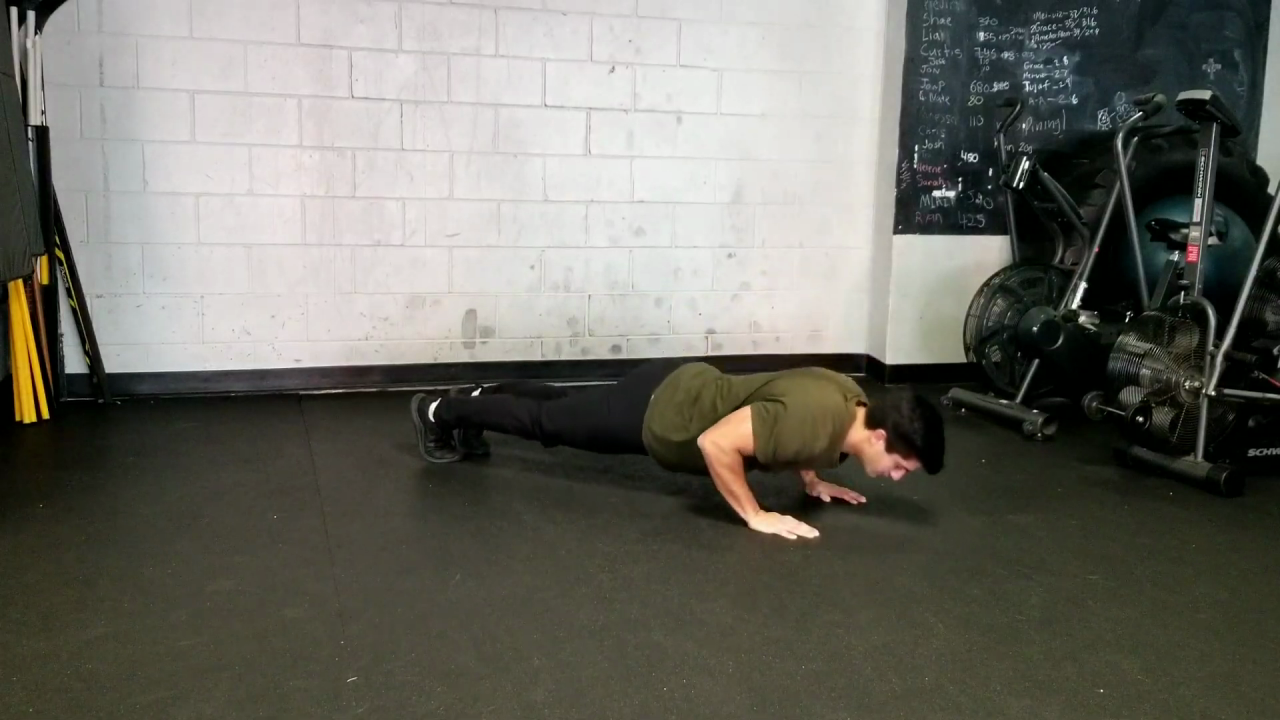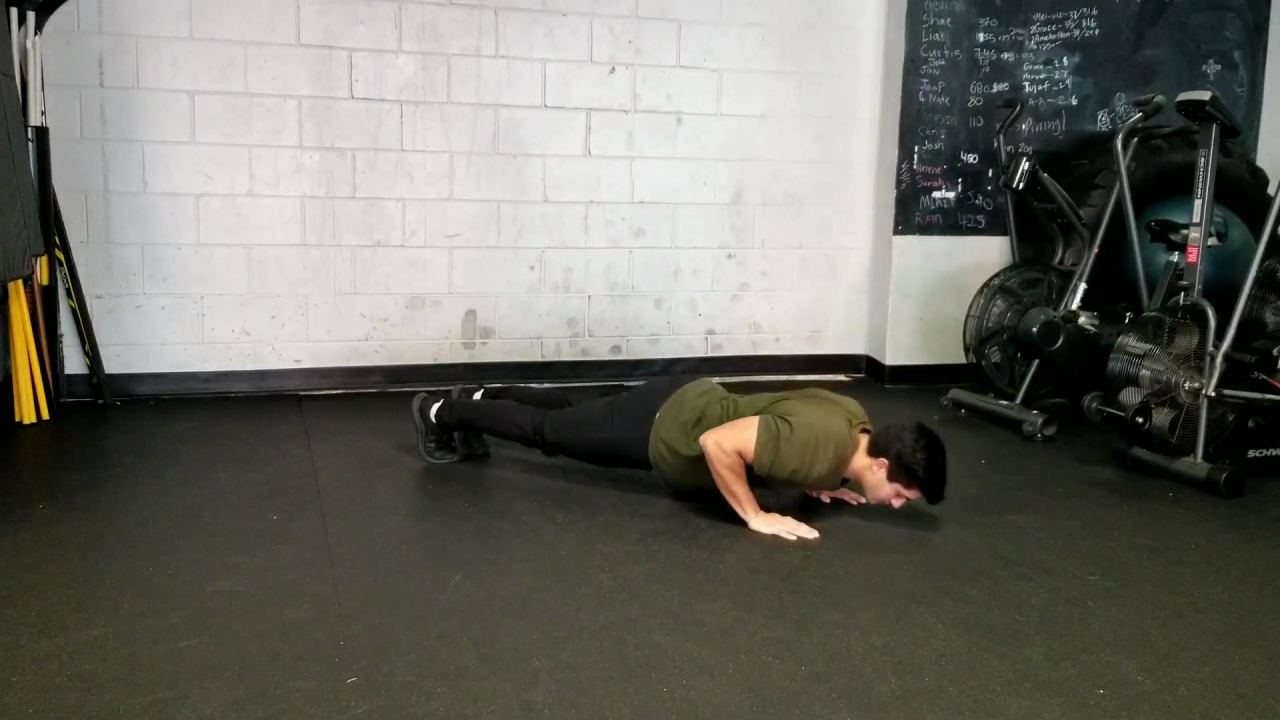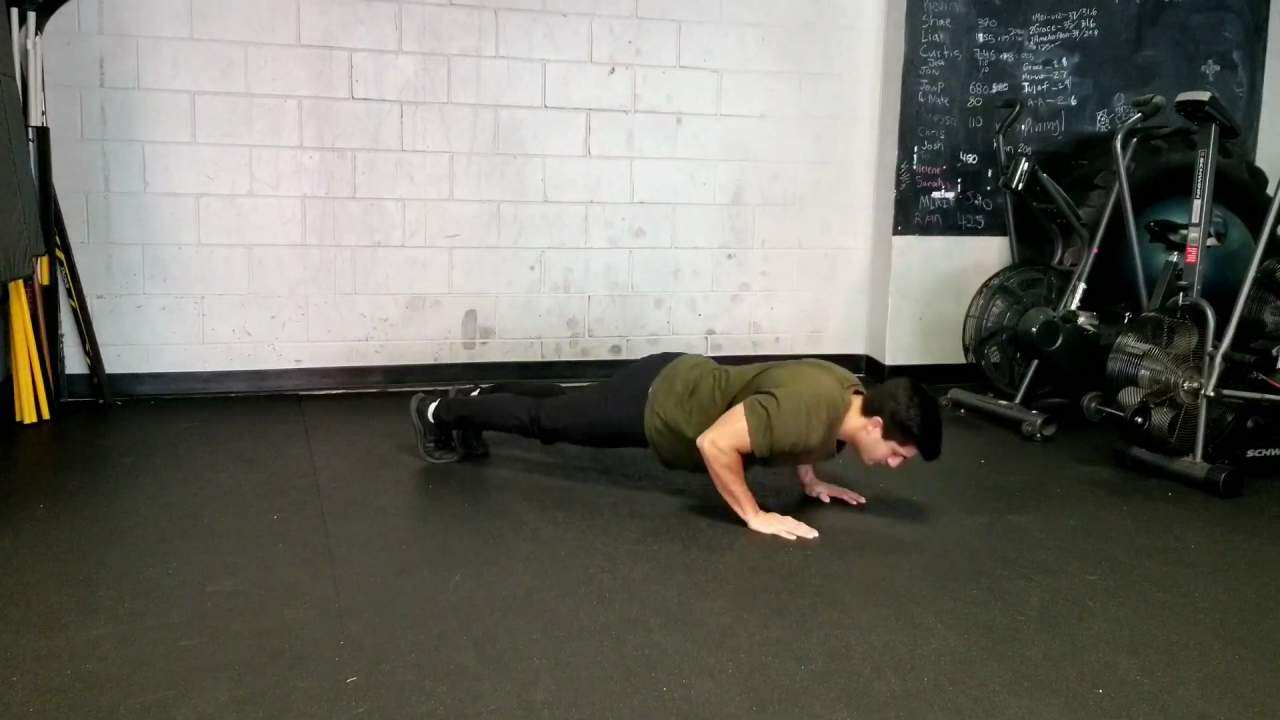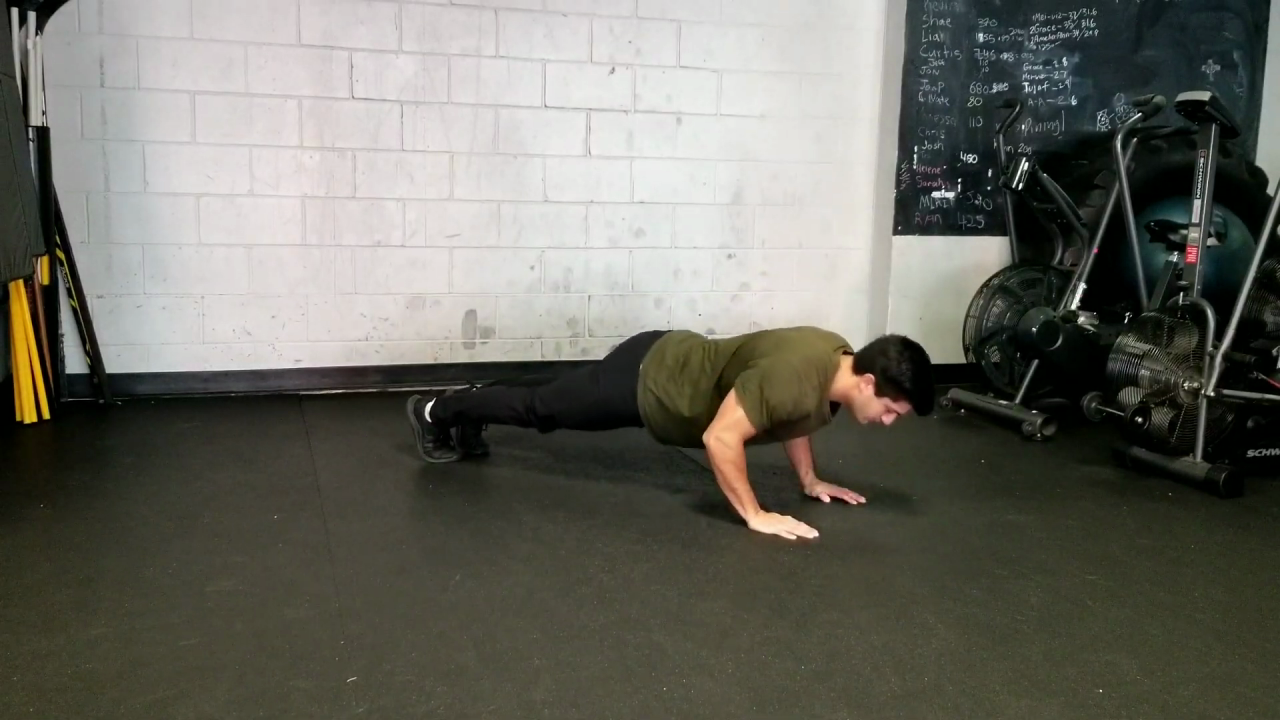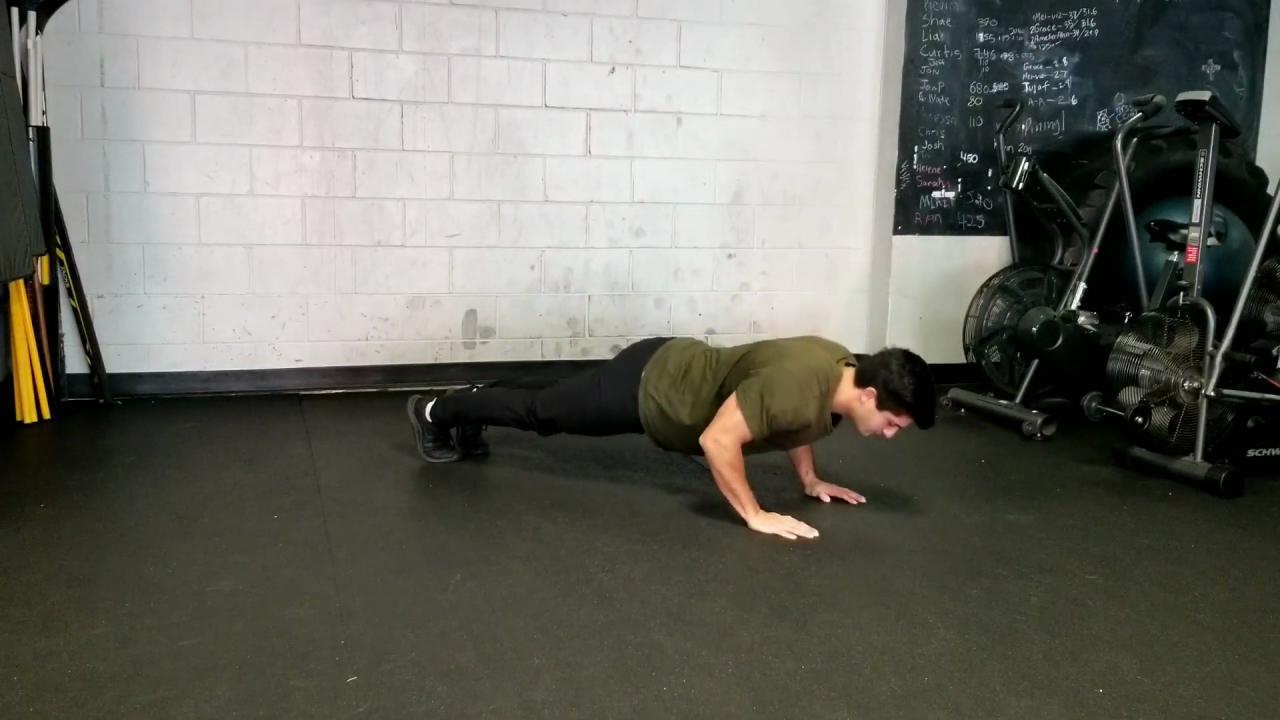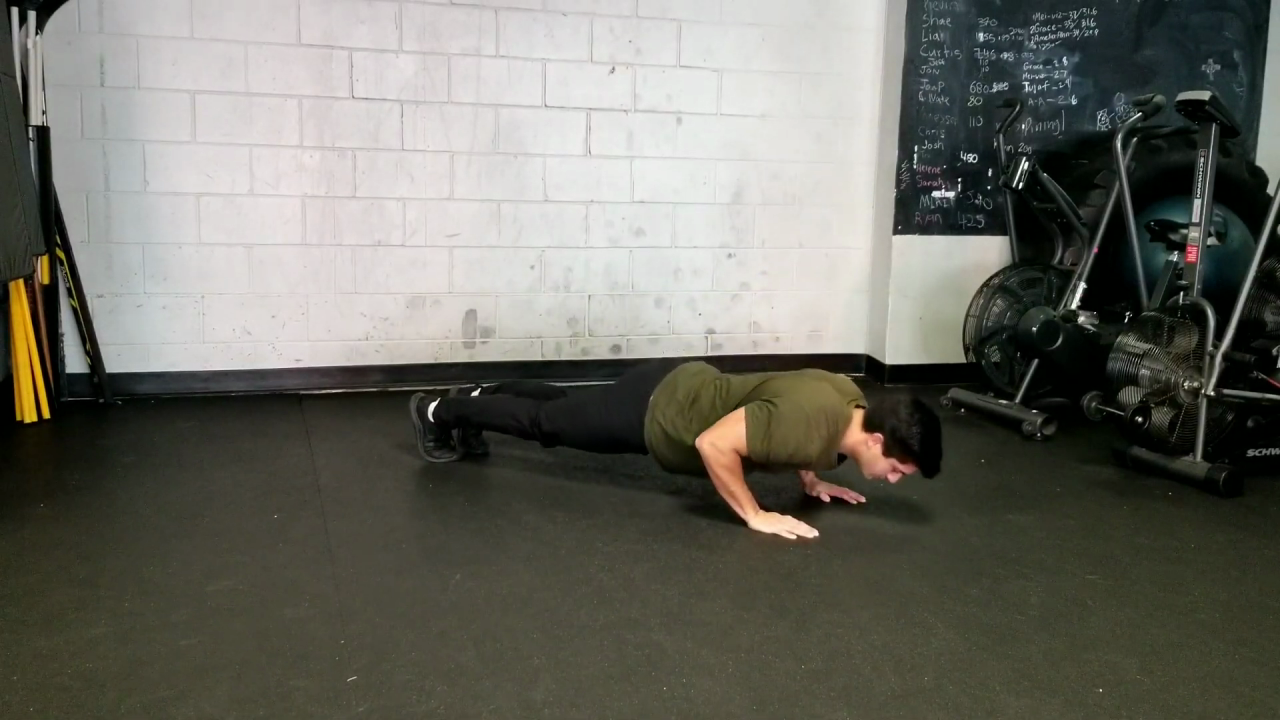
dt=0.5s
person 1, frame 1
left shoulder: (851, 399)
right shoulder: (816, 422)
right elbow: (715, 443)
left wrist: (810, 477)
right wrist: (754, 516)
left hip: (687, 387)
right hip: (659, 415)
left knee: (566, 407)
right knee: (546, 423)
left ankle: (478, 397)
right ankle: (439, 412)
person 1, frame 2
left shoulder: (854, 419)
right shoulder: (822, 447)
right elbow: (717, 443)
left wrist: (818, 484)
right wrist: (755, 516)
left hip: (690, 400)
right hip: (663, 431)
left knee: (570, 417)
right knee: (549, 432)
left ankle: (480, 398)
right ankle: (443, 413)
person 1, frame 3
left shoulder: (846, 391)
right shoulder: (808, 411)
right elbow: (713, 443)
left wrist: (810, 480)
right wrist: (754, 516)
left hip: (682, 383)
right hip: (655, 406)
left knee: (564, 406)
right knee: (545, 422)
left ankle: (478, 397)
right ankle: (438, 413)
person 1, frame 4
left shoulder: (837, 357)
right shoulder: (796, 375)
left elbow: (794, 415)
right elbow: (720, 437)
left wrist: (809, 480)
right wrist: (755, 515)
left hip: (675, 366)
right hip: (647, 383)
left knee: (551, 404)
right knee: (539, 410)
left ankle: (467, 410)
right ankle: (436, 413)
person 1, frame 5
left shoulder: (841, 368)
right shoulder: (798, 386)
right elbow: (716, 440)
left wrist: (809, 479)
right wrist: (754, 515)
left hip: (678, 369)
right hip: (649, 390)
left knee: (558, 402)
right knee: (541, 413)
left ankle: (472, 402)
right ankle: (436, 411)
person 1, frame 6
left shoulder: (848, 398)
right shoulder: (810, 424)
right elbow: (713, 443)
left wrist: (811, 479)
right wrist: (754, 515)
left hip: (686, 387)
right hip: (656, 414)
left knee: (566, 409)
right knee: (545, 423)
left ankle: (480, 397)
right ankle: (439, 412)
